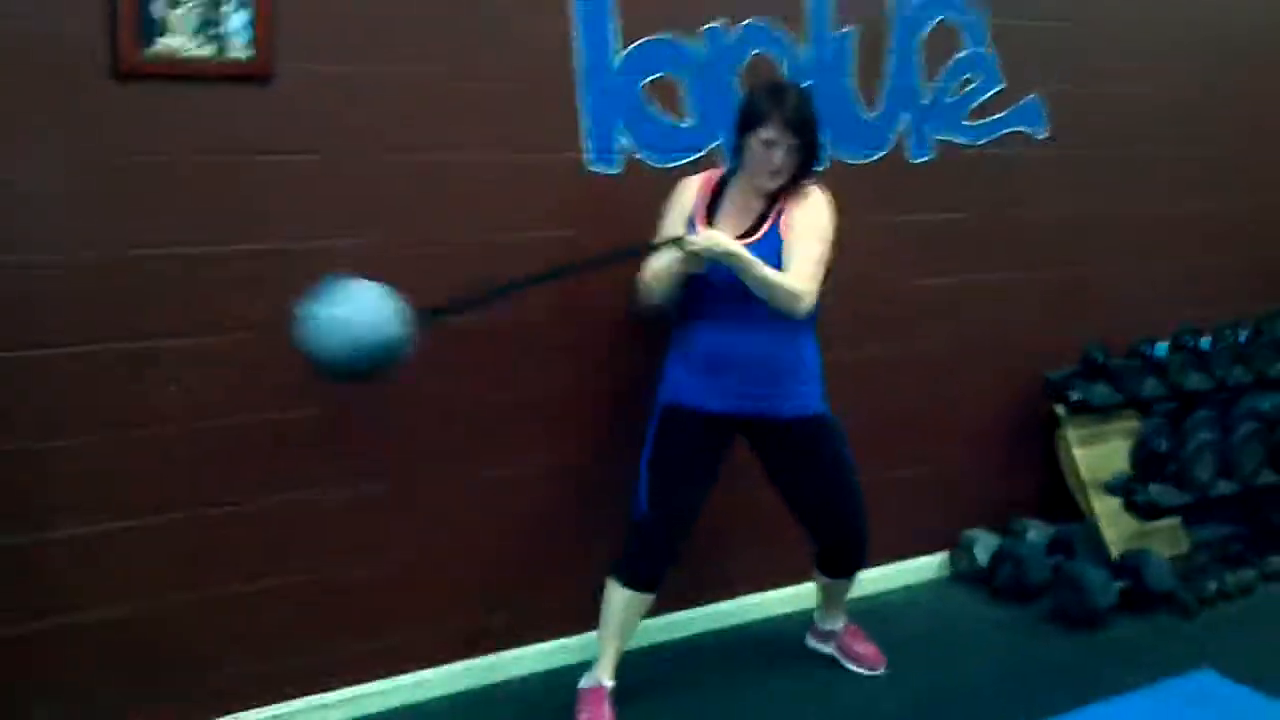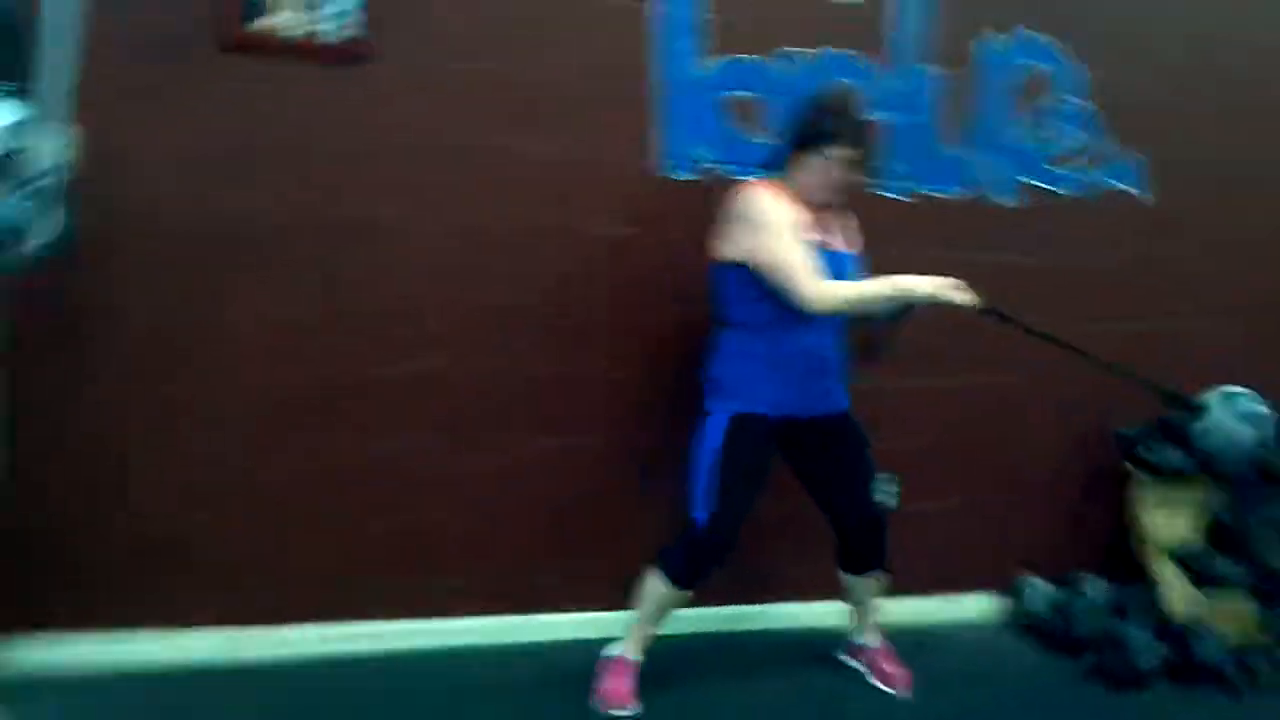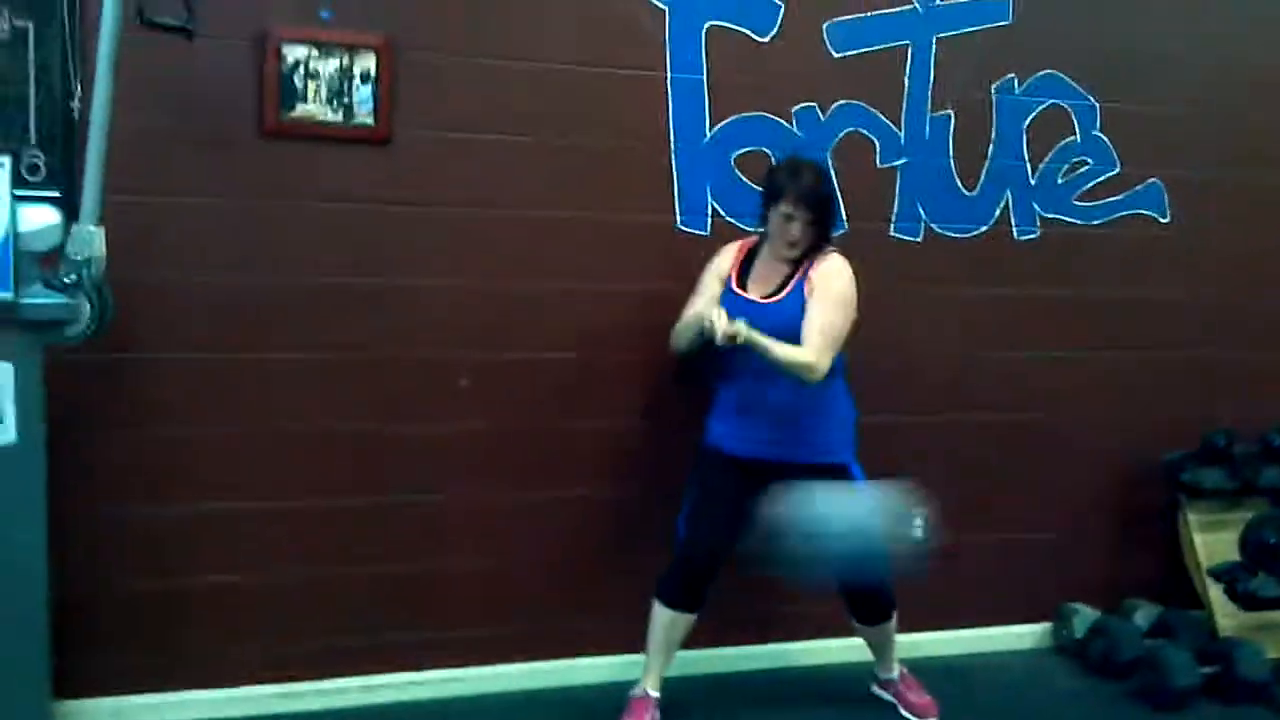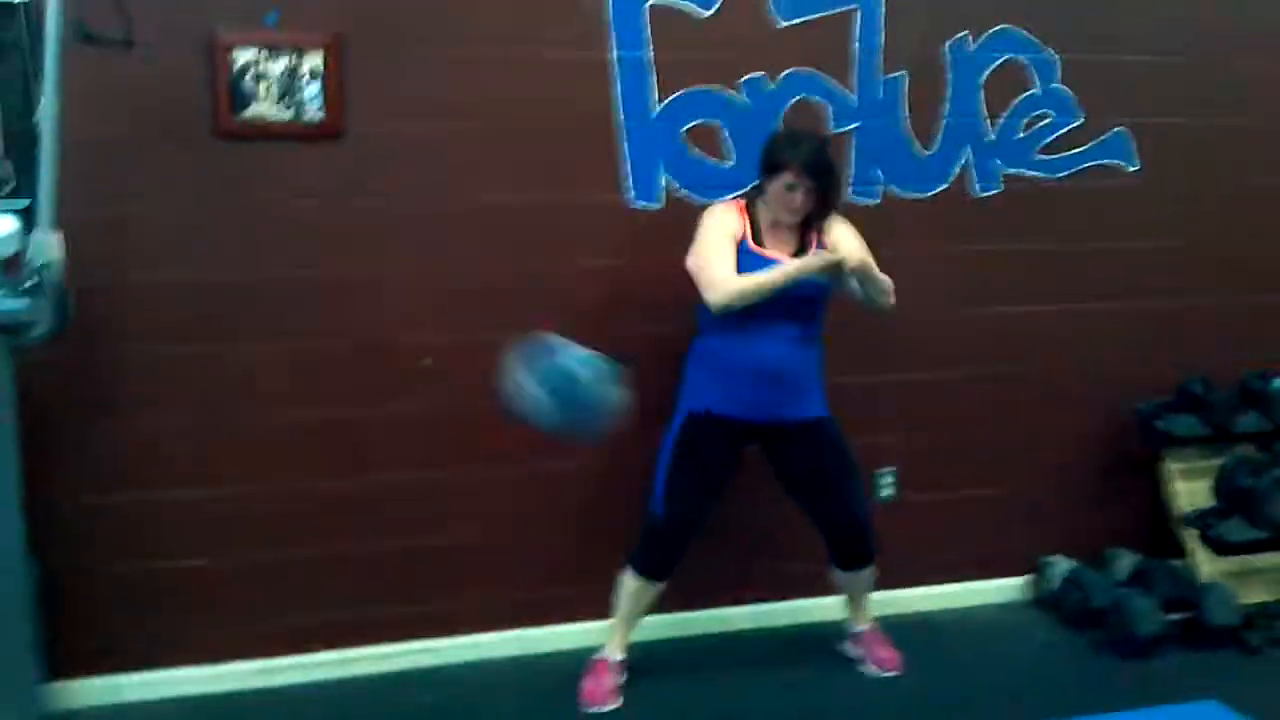
dt=0.5s
person 1, frame 1
left shoulder: (809, 202)
right shoulder: (697, 192)
left elbow: (799, 299)
right elbow: (650, 294)
left wrist: (732, 254)
right wrist: (676, 258)
left hip: (790, 399)
right hip: (697, 396)
left knee: (845, 526)
right knee: (655, 534)
left ankle: (830, 627)
person 1, frame 2
left shoulder: (836, 216)
right shoulder: (759, 203)
left elbow: (857, 296)
right elbow: (814, 296)
left wrist: (922, 291)
right wrist: (904, 285)
left hip: (820, 402)
right hip: (747, 402)
left knee: (864, 521)
right knee: (709, 535)
left ankle: (865, 642)
right ankle: (626, 654)
person 1, frame 3
left shoulder: (831, 270)
right shoulder: (730, 258)
left elbow: (813, 364)
right elbow: (681, 342)
left wrist: (747, 336)
right wrist: (702, 320)
left hip: (820, 449)
right hip: (735, 442)
left knee: (863, 574)
right knee: (691, 560)
left ankle: (890, 675)
person 1, frame 4
left shoulder: (832, 230)
right shoulder: (723, 219)
left elbow: (883, 298)
right elbow: (718, 296)
left wrist: (864, 270)
right wrist: (802, 268)
left hip: (797, 409)
right hip: (715, 406)
left knee: (850, 522)
right knee: (668, 529)
left ankle: (861, 630)
right ankle: (612, 654)
